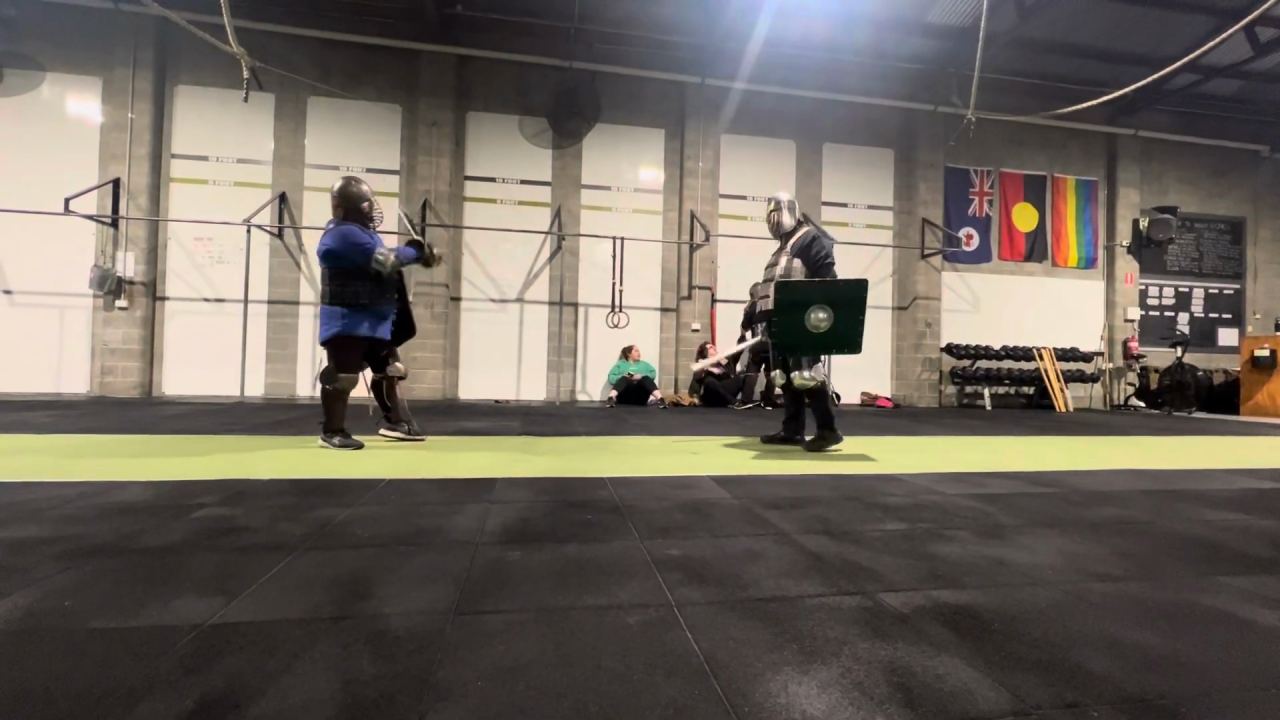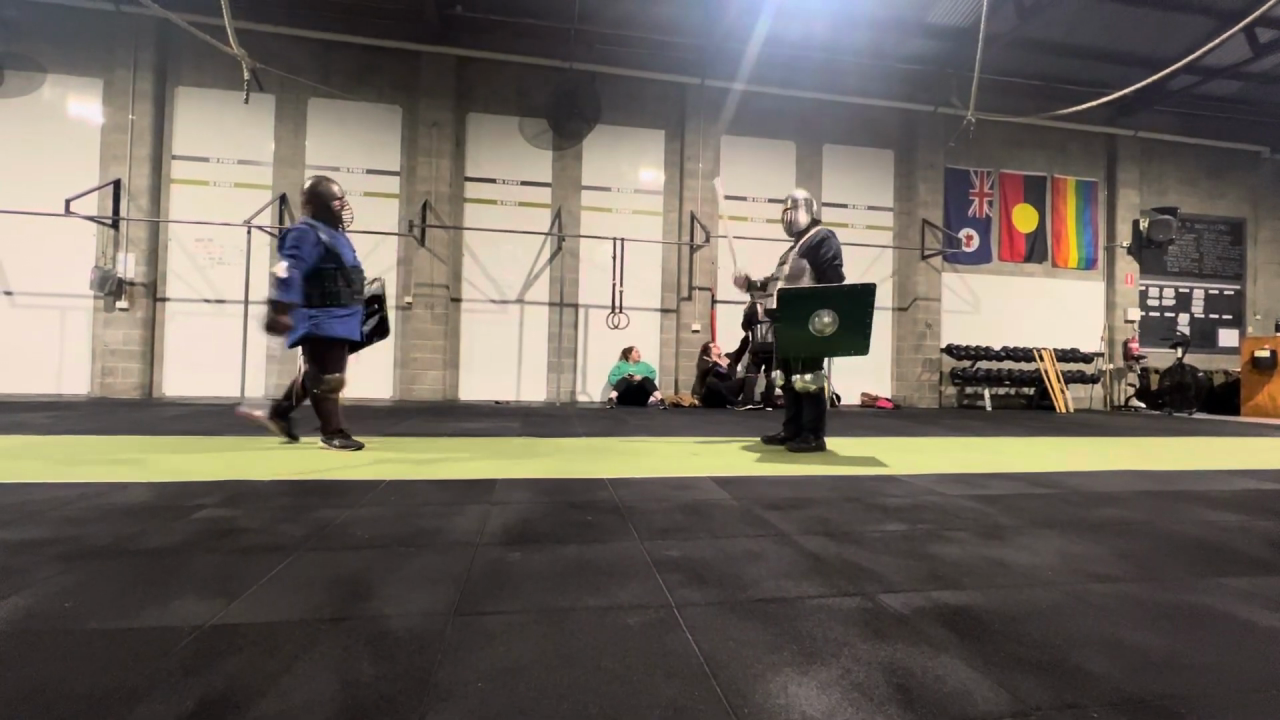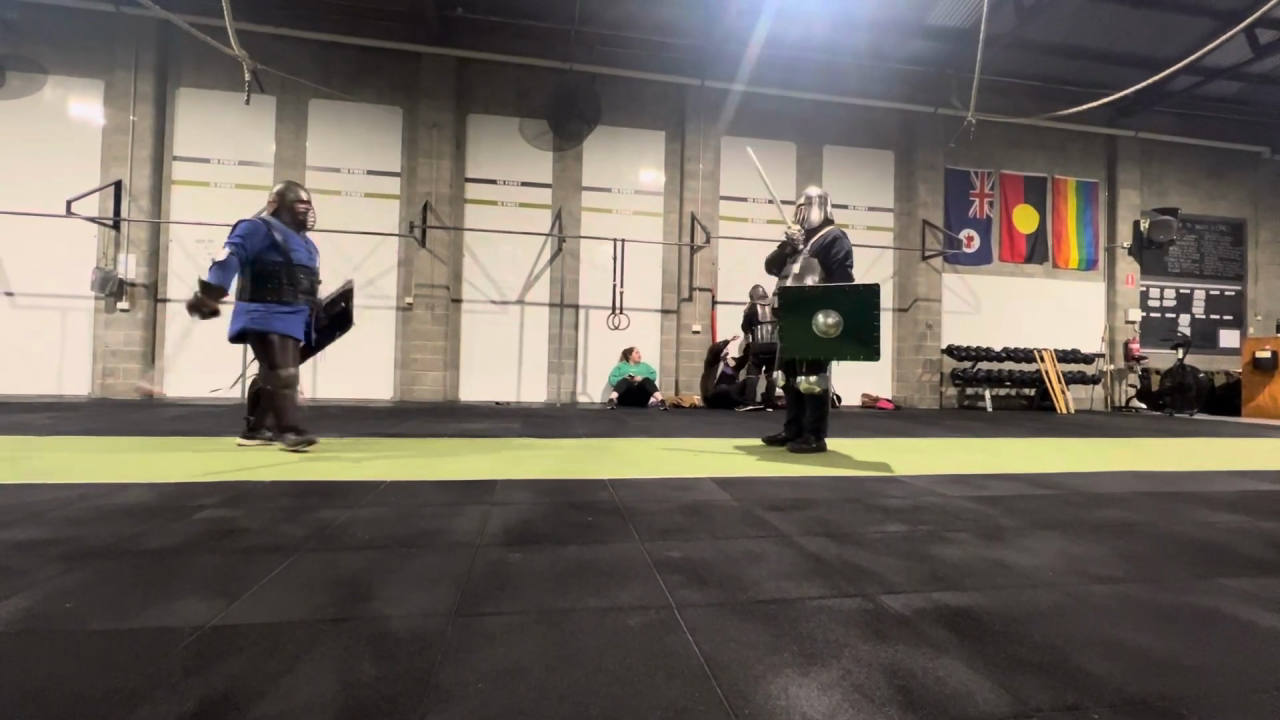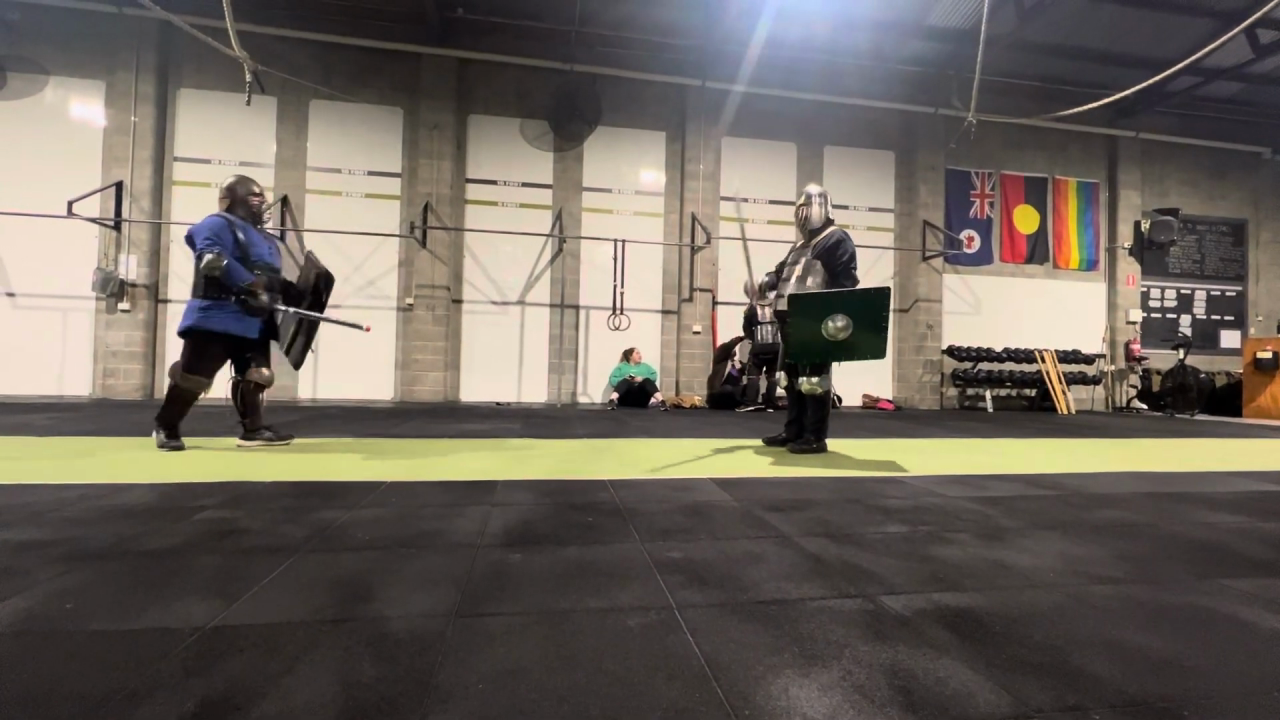
dt=0.4s
person 1, frame 1
left shoulder: (358, 232)
right shoulder: (344, 235)
left elbow: (383, 265)
right elbow: (386, 259)
right wrist: (421, 251)
left hip: (372, 318)
right hip: (348, 319)
left knee: (388, 369)
right knee: (342, 375)
left ankle: (397, 423)
right ankle: (332, 433)
person 1, frame 2
left shoulder: (332, 234)
right shoulder: (308, 234)
right elbow: (289, 271)
left wrist: (361, 306)
right wrist: (282, 309)
left hip: (336, 319)
right hip: (323, 320)
left knee: (318, 374)
right knee: (328, 376)
left ankle: (278, 414)
right ankle: (333, 434)
person 1, frame 3
left shoulder: (302, 241)
right shoulder: (259, 229)
left elbow: (304, 284)
right elbow: (229, 258)
right wrist: (210, 293)
left hip: (290, 319)
right hip: (266, 316)
left knee: (272, 375)
right knee: (282, 372)
left ankle: (255, 428)
right ankle: (288, 429)
person 1, frame 4
left shoulder: (262, 237)
right shoulder: (217, 225)
left elbow: (272, 276)
right elbow: (215, 261)
left wrist: (292, 292)
right wrist: (253, 289)
left hip: (251, 321)
right hip: (216, 315)
left knee: (256, 374)
right knee: (194, 376)
left ankle: (254, 430)
right ankle: (165, 428)
person 2, frame 1
left shoulder: (812, 238)
right shoulder: (780, 249)
left elbow: (826, 276)
right wrist: (762, 319)
left knee: (806, 374)
right knee: (786, 377)
left ankle: (828, 430)
right ankle: (792, 430)
person 2, frame 2
left shoulder: (822, 238)
right shoulder: (795, 247)
left elbow: (833, 278)
right elbow: (782, 281)
right wrist: (752, 284)
left knee: (808, 376)
right knee: (788, 377)
left ankle: (814, 436)
right ankle: (792, 430)
person 2, frame 3
left shoulder: (834, 238)
right shoulder: (799, 242)
left elbow: (842, 279)
right elbow: (772, 267)
right wrist: (787, 245)
left knee: (812, 377)
right knee: (789, 376)
left ankle: (815, 436)
right ankle: (793, 430)
person 2, frame 4
left shoulder: (836, 239)
right shoulder: (801, 244)
left elbow: (845, 281)
right elbow: (783, 275)
right wrist: (764, 285)
left knee: (813, 378)
right knee: (792, 377)
left ankle: (815, 437)
right ankle: (794, 431)
